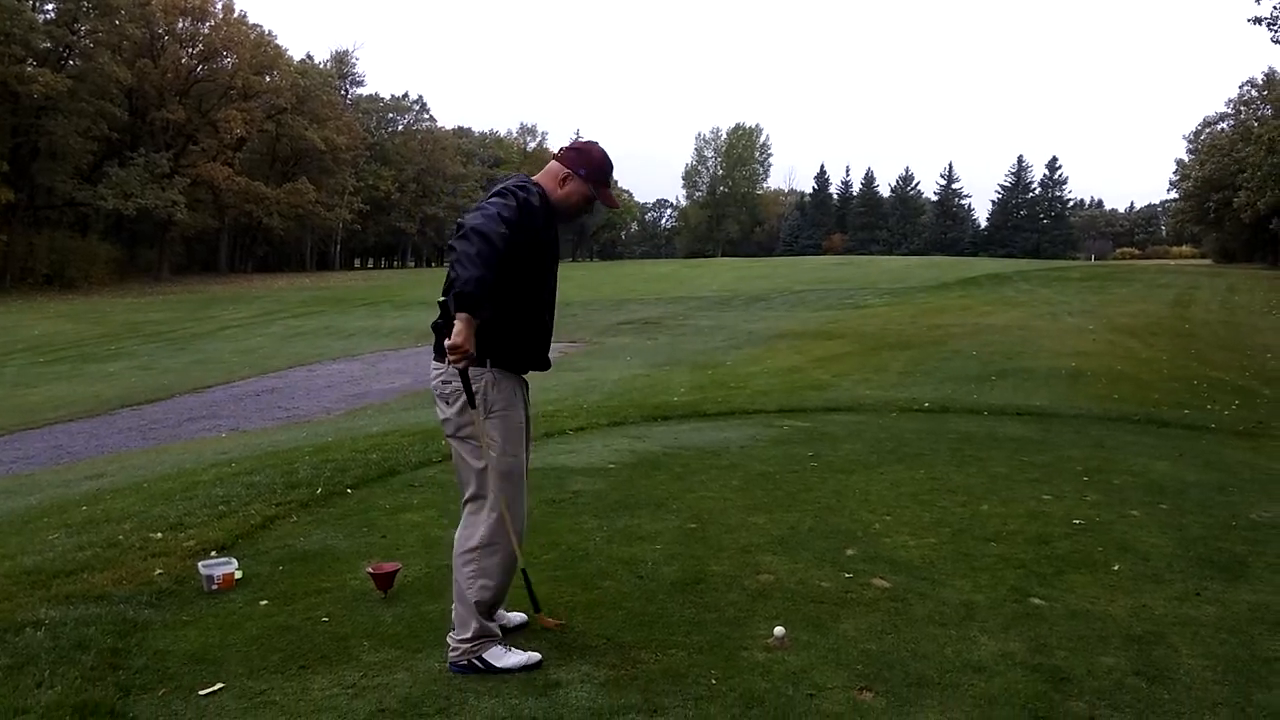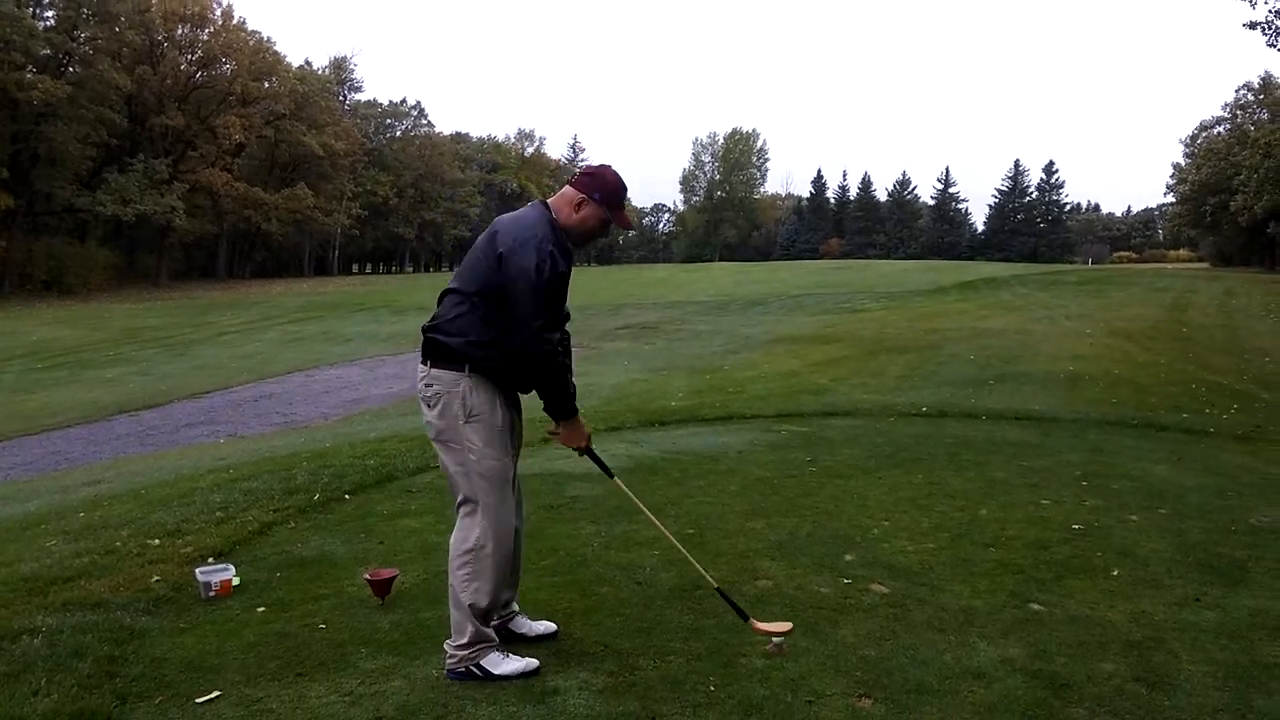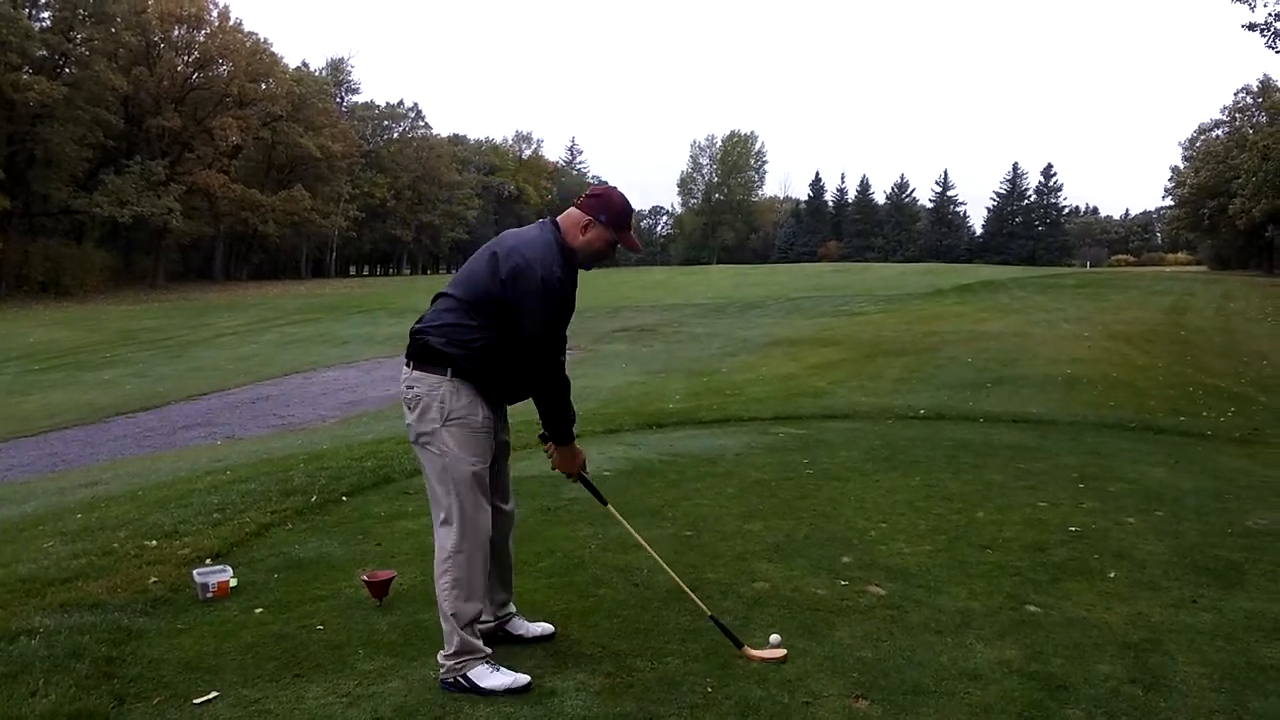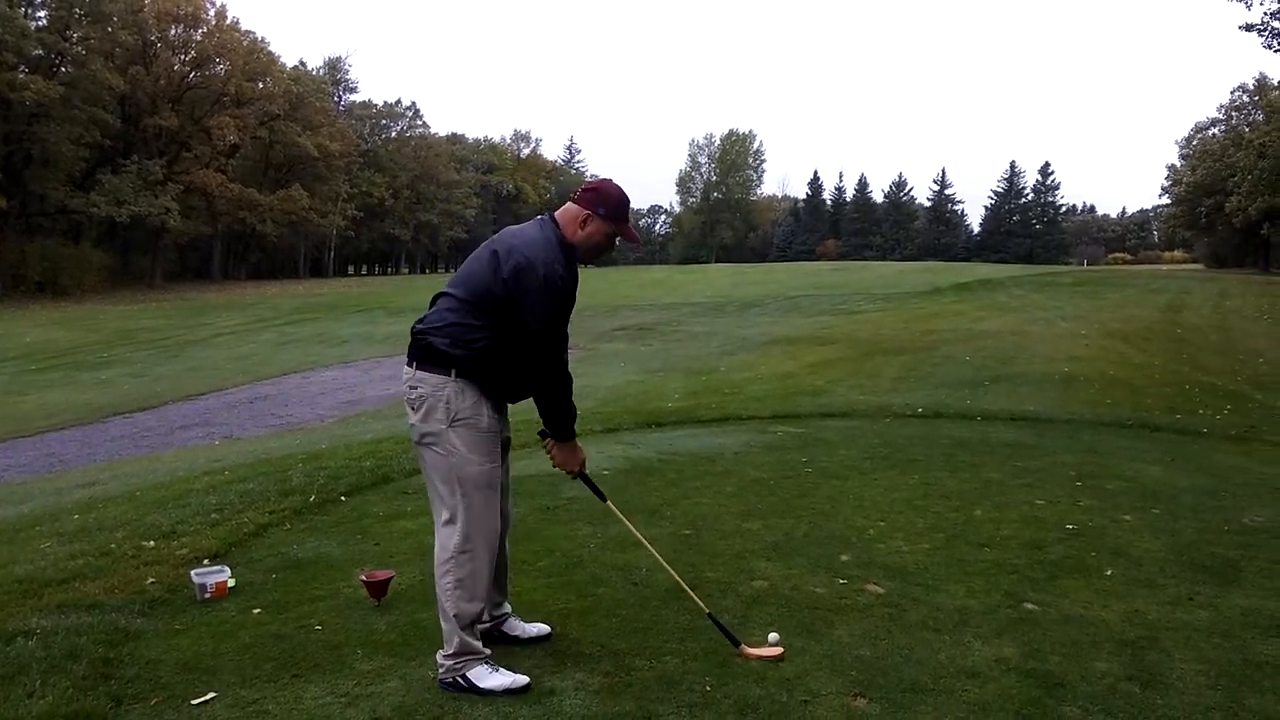
dt=0.5s
person 1, frame 1
left shoulder: (527, 207)
right shoulder: (522, 200)
right elbow: (471, 236)
right wrist: (465, 317)
left hip: (492, 368)
right hip: (479, 373)
left knee: (498, 495)
right knee: (493, 504)
left ankle: (479, 607)
right ankle: (471, 643)
person 1, frame 2
left shoulder: (537, 233)
right shoulder: (532, 242)
left elbow: (544, 330)
right elbow: (536, 338)
left wrist: (560, 401)
right wrist: (565, 413)
left hip: (484, 378)
right hip: (462, 380)
left knee: (504, 505)
right knee: (484, 509)
left ankle: (497, 614)
right ankle: (469, 650)
person 1, frame 3
left shoulder: (541, 249)
right shoulder: (539, 264)
left elbow: (539, 356)
right elbow: (543, 361)
left wrist: (556, 431)
right wrist: (563, 440)
left hip: (472, 384)
right hip: (445, 385)
left knee: (494, 510)
right knee: (464, 519)
left ankle: (494, 615)
right ankle: (461, 660)
person 1, frame 4
left shoulder: (539, 246)
right shoulder: (540, 262)
left elbow: (539, 354)
right elbow: (544, 359)
left wrist: (557, 428)
right wrist: (564, 436)
left hip: (472, 384)
right hip: (448, 386)
left knee: (491, 513)
right knee: (467, 520)
left ankle: (490, 616)
right ankle: (460, 660)
